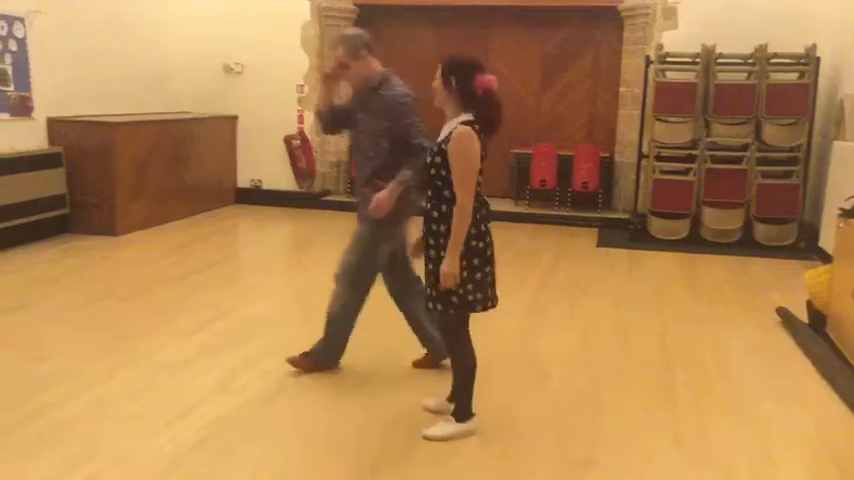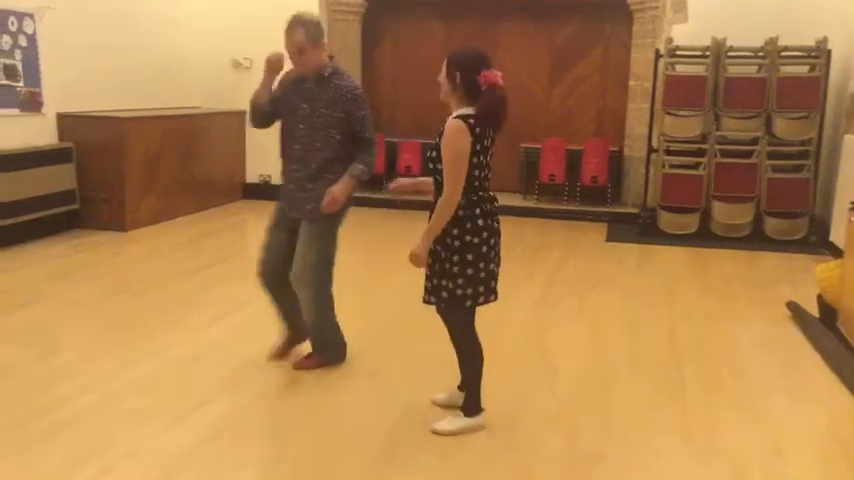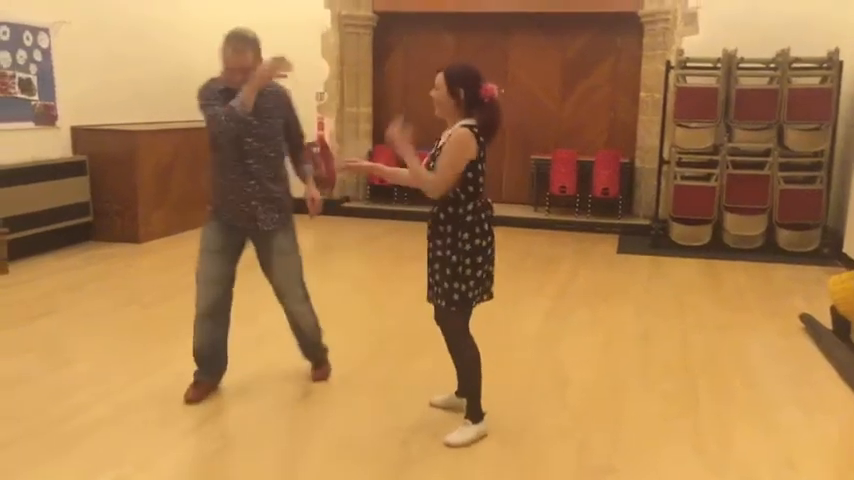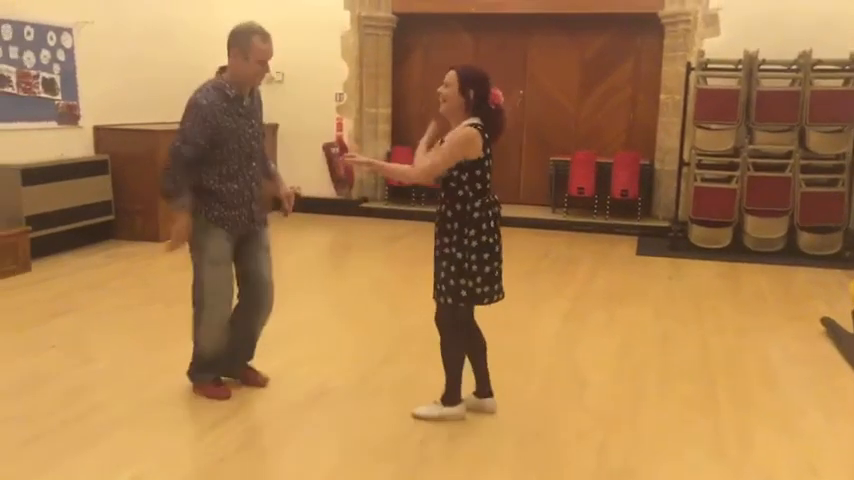
dt=0.5s
person 1, frame 1
left shoulder: (463, 133)
right shoulder: (454, 128)
left elbow: (465, 200)
left wrist: (452, 255)
right wrist: (427, 235)
left hip: (460, 241)
right hip: (444, 235)
left knee: (454, 326)
right knee: (447, 323)
left ankle: (464, 416)
right ankle: (456, 397)
person 1, frame 2
left shoulder: (457, 126)
right shoulder: (476, 121)
left elbow: (452, 193)
left wrist: (425, 241)
right wrist: (416, 183)
left hip: (461, 232)
right hip: (473, 228)
left knee: (458, 317)
right knee: (454, 311)
left ankle: (473, 410)
right ankle: (466, 390)
person 1, frame 3
left shoulder: (462, 136)
right shoulder: (454, 133)
left elbow: (434, 186)
right elbow: (425, 180)
left wrist: (404, 148)
right wrist: (374, 168)
left hip: (464, 237)
right hip: (451, 236)
left knee: (455, 324)
right knee: (449, 319)
left ankle: (476, 417)
right ankle: (464, 393)
person 1, frame 4
left shoulder: (468, 135)
right shoulder: (456, 134)
left elbow: (421, 174)
right elbow: (414, 173)
left wrist: (427, 139)
right wrist: (371, 163)
left hip: (470, 236)
right hip: (459, 234)
left knee: (448, 317)
right knee: (461, 317)
left ankle: (451, 401)
right ankle: (483, 395)
person 2, frame 1
left shoulder: (396, 97)
right shoulder: (365, 93)
left elbow: (421, 152)
right elbow: (331, 125)
left wrist: (393, 190)
right wrist: (328, 89)
left hip: (385, 204)
right hip: (372, 200)
left knee: (351, 277)
right knee: (400, 276)
left ankle: (326, 353)
right ankle: (438, 346)
person 2, frame 2
left shoulder: (346, 89)
right shoulder: (290, 83)
left elbow: (366, 146)
right elbow: (259, 119)
left wrist: (345, 183)
right wrist: (269, 77)
left hip: (324, 199)
right hip: (290, 196)
left knee: (309, 277)
right knee: (270, 270)
left ankle: (329, 349)
right ankle: (298, 327)
person 2, frame 3
left shoulder: (277, 96)
right shoulder: (212, 92)
left elbow: (296, 145)
right elbow: (223, 129)
left wrist: (309, 183)
right wrist: (252, 85)
left hip: (273, 210)
right hip: (225, 212)
left knee: (292, 290)
right knee: (211, 296)
left ankle: (316, 353)
right ankle: (207, 373)
person 2, frame 4
left shoulder: (253, 96)
right shoulder: (206, 102)
right elbow: (179, 162)
left wrist: (277, 181)
right wrist: (181, 214)
left hip: (252, 214)
right hip: (213, 217)
left knee: (260, 294)
right knee: (214, 300)
left ankle: (235, 360)
right ankle: (205, 373)
